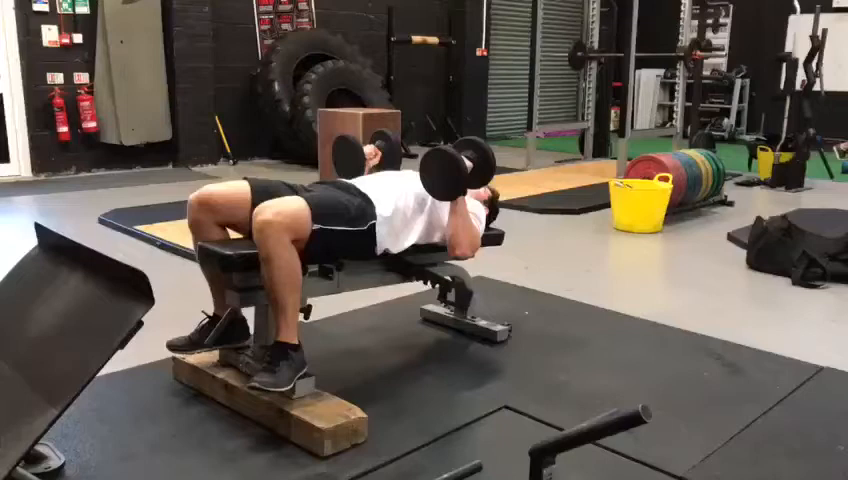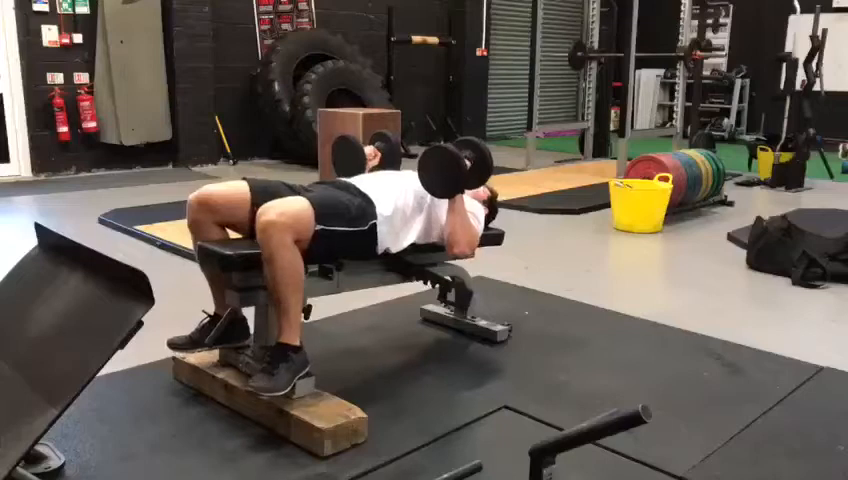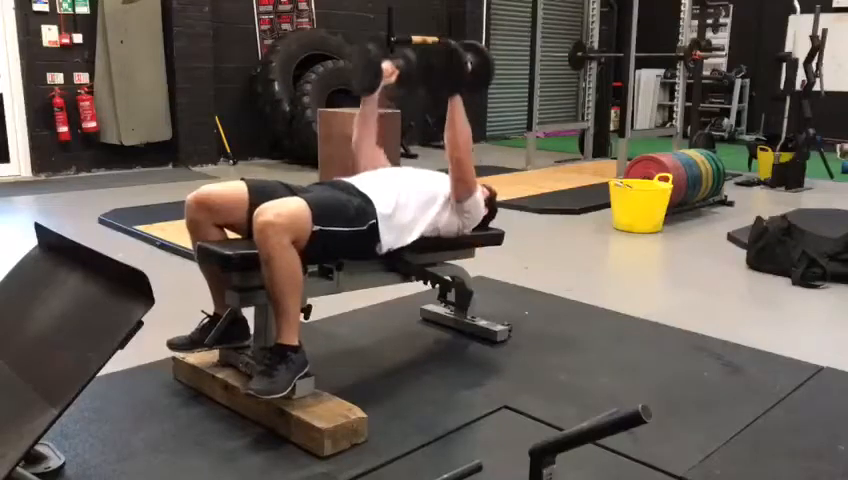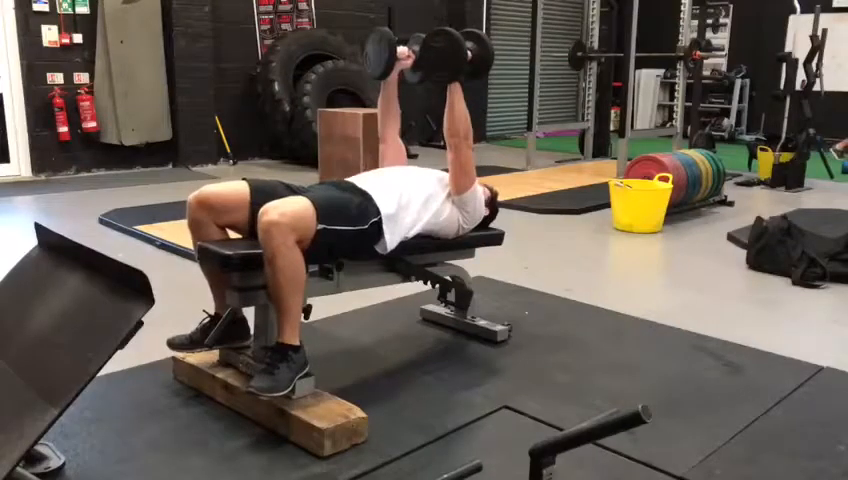
dt=0.4s
person 1, frame 1
left shoulder: (469, 210)
right shoulder: (423, 188)
left elbow: (462, 249)
right wrist: (363, 166)
left hip: (366, 217)
left knee: (271, 220)
right knee: (203, 203)
left ankle: (288, 351)
right ankle: (227, 322)
person 1, frame 2
left shoulder: (469, 210)
right shoulder: (420, 191)
left elbow: (460, 247)
left hip: (367, 215)
left knee: (274, 220)
right knee: (203, 202)
left ankle: (290, 351)
right ankle: (227, 321)
person 1, frame 3
left shoulder: (465, 212)
right shoulder: (417, 185)
left elbow: (461, 159)
right elbow: (364, 145)
left wrist: (455, 96)
right wrist: (373, 91)
left hip: (365, 216)
left knee: (271, 222)
right knee: (201, 203)
left ankle: (289, 352)
right ankle: (227, 321)
person 1, frame 4
left shoulder: (464, 210)
right shoulder: (418, 182)
left elbow: (460, 145)
right elbow: (388, 133)
left wrist: (453, 80)
right wrist: (392, 72)
left hip: (368, 214)
right hip: (329, 194)
left knee: (276, 222)
right knee: (203, 203)
left ankle: (290, 352)
right ankle: (227, 321)
